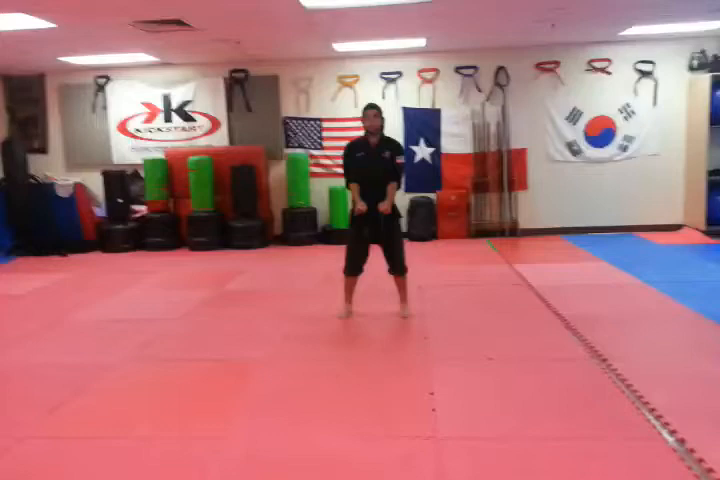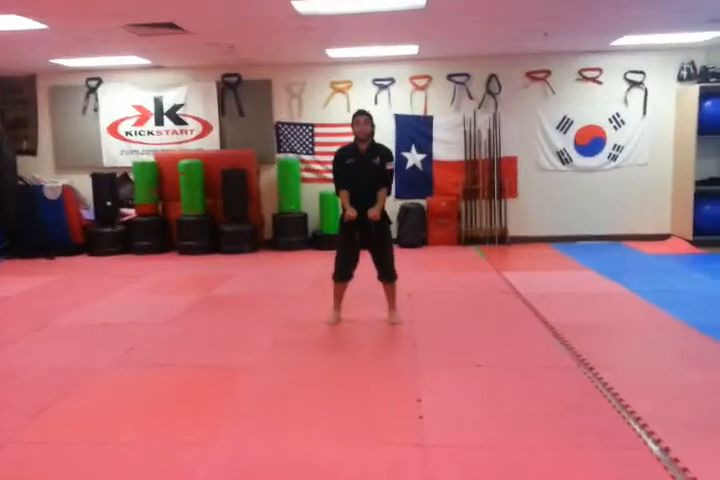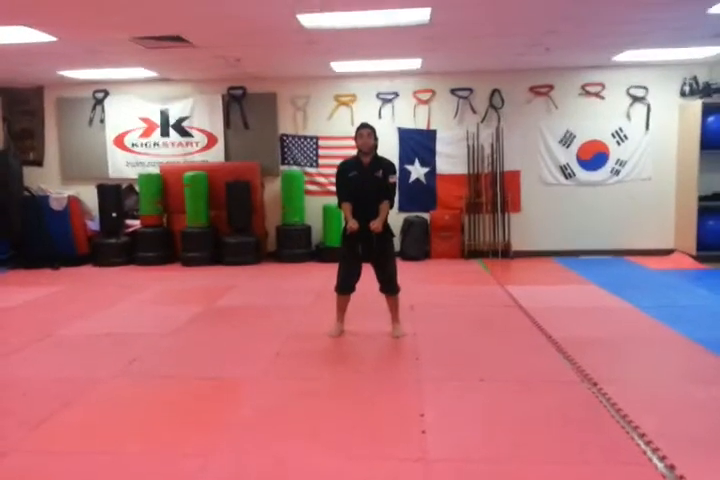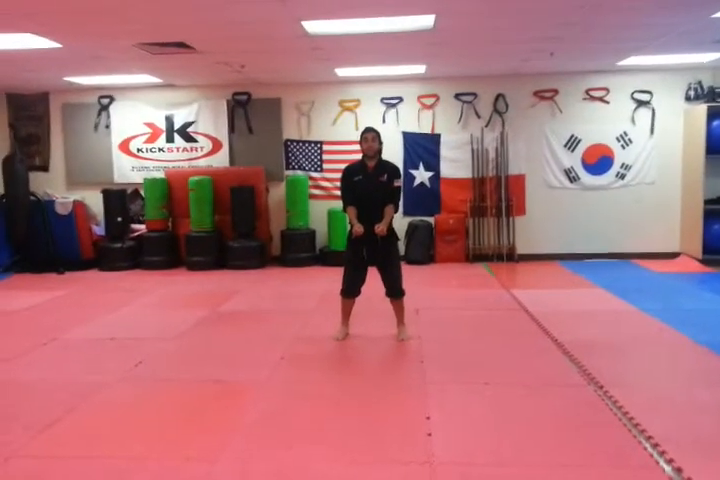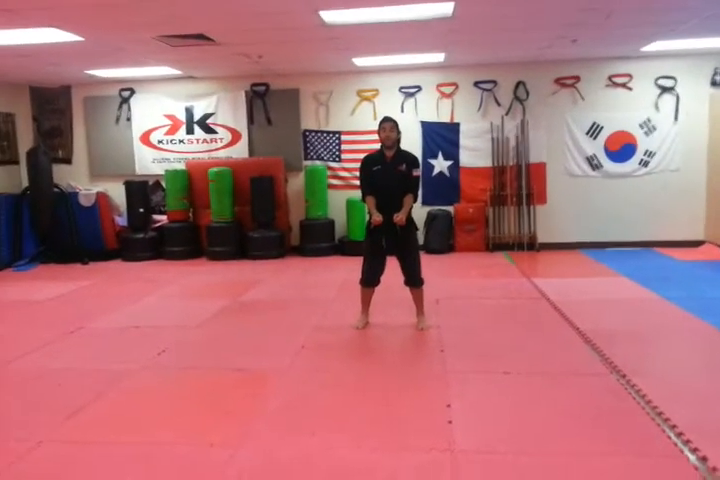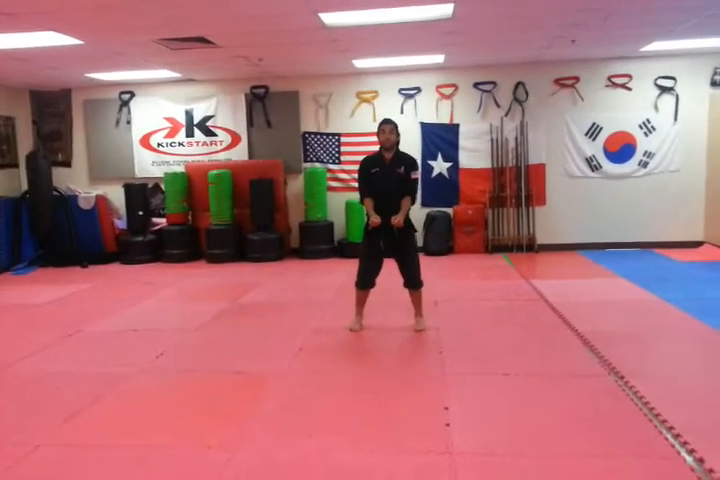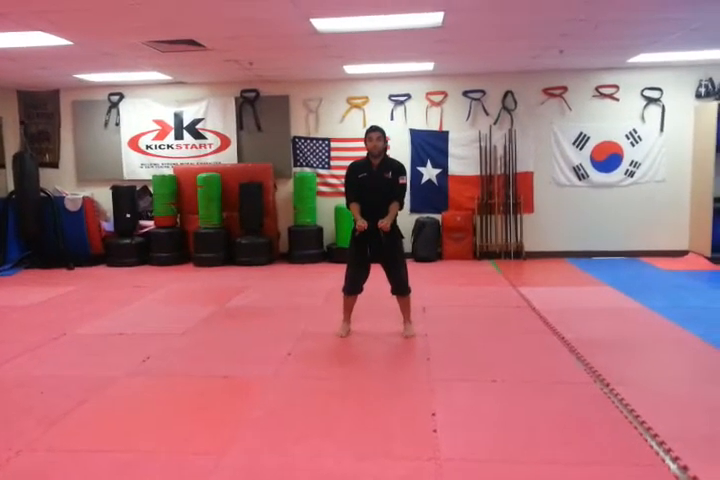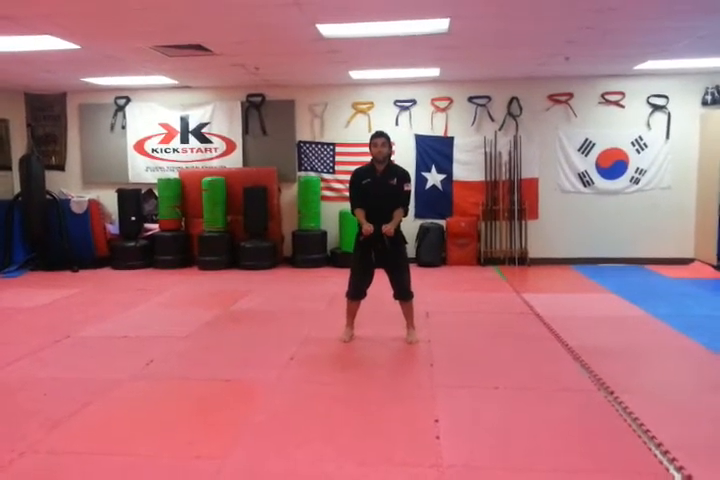
dt=0.5s
person 1, frame 1
left shoulder: (393, 147)
right shoulder: (353, 148)
left elbow: (394, 179)
right elbow: (351, 179)
left wrist: (388, 201)
right wrist: (358, 201)
left hip: (386, 209)
right hip: (361, 209)
left knee: (396, 259)
right knee: (353, 260)
left ankle: (404, 303)
right ankle: (348, 304)
person 1, frame 2
left shoulder: (383, 153)
right shoulder: (342, 154)
left elbow: (385, 185)
right elbow: (341, 186)
left wrist: (378, 207)
right wrist: (347, 208)
left hip: (376, 215)
right hip: (351, 215)
left knee: (386, 266)
right knee: (342, 267)
left ankle: (392, 309)
right ankle: (336, 310)
person 1, frame 3
left shoulder: (386, 166)
right shoulder: (345, 167)
left elbow: (388, 198)
right elbow: (343, 198)
left wrist: (380, 219)
right wrist: (350, 219)
left hip: (379, 229)
right hip: (354, 228)
left knee: (388, 278)
right knee: (345, 279)
left ankle: (396, 322)
right ankle: (339, 322)
person 1, frame 4
left shoulder: (391, 170)
right shoulder: (350, 171)
left elbow: (393, 202)
right elbow: (348, 202)
left wrist: (385, 223)
right wrist: (355, 223)
left hip: (384, 232)
right hip: (359, 232)
left knee: (394, 282)
right knee: (350, 282)
left ankle: (401, 325)
right ankle: (344, 325)
person 1, frame 5
left shoulder: (410, 160)
right shoulder: (369, 161)
left elbow: (412, 192)
right elbow: (367, 192)
left wrist: (404, 212)
right wrist: (374, 212)
left hip: (403, 222)
right hip: (377, 222)
left knee: (413, 271)
right knee: (370, 271)
left ankle: (420, 315)
right ankle: (364, 314)
person 1, frame 6
left shoulder: (409, 162)
right shoulder: (368, 163)
left elbow: (410, 194)
right elbow: (365, 194)
left wrist: (401, 215)
right wrist: (372, 214)
left hip: (401, 224)
right hip: (376, 224)
left knee: (412, 273)
right knee: (365, 273)
left ankle: (419, 316)
right ankle: (358, 316)
person 1, frame 7
left shoulder: (396, 168)
right shoulder: (355, 168)
left elbow: (398, 199)
right elbow: (351, 199)
left wrist: (389, 219)
right wrist: (358, 218)
left hip: (388, 230)
right hip: (363, 230)
left knee: (400, 279)
right knee: (353, 279)
left ankle: (407, 322)
right ankle: (346, 322)
person 1, frame 8
left shoulder: (401, 174)
right shoulder: (359, 174)
left elbow: (402, 205)
right elbow: (356, 205)
left wrist: (393, 224)
right wrist: (364, 223)
left hip: (392, 236)
right hip: (366, 235)
left knee: (403, 285)
right knee: (356, 285)
left ankle: (410, 328)
right ankle: (349, 327)
